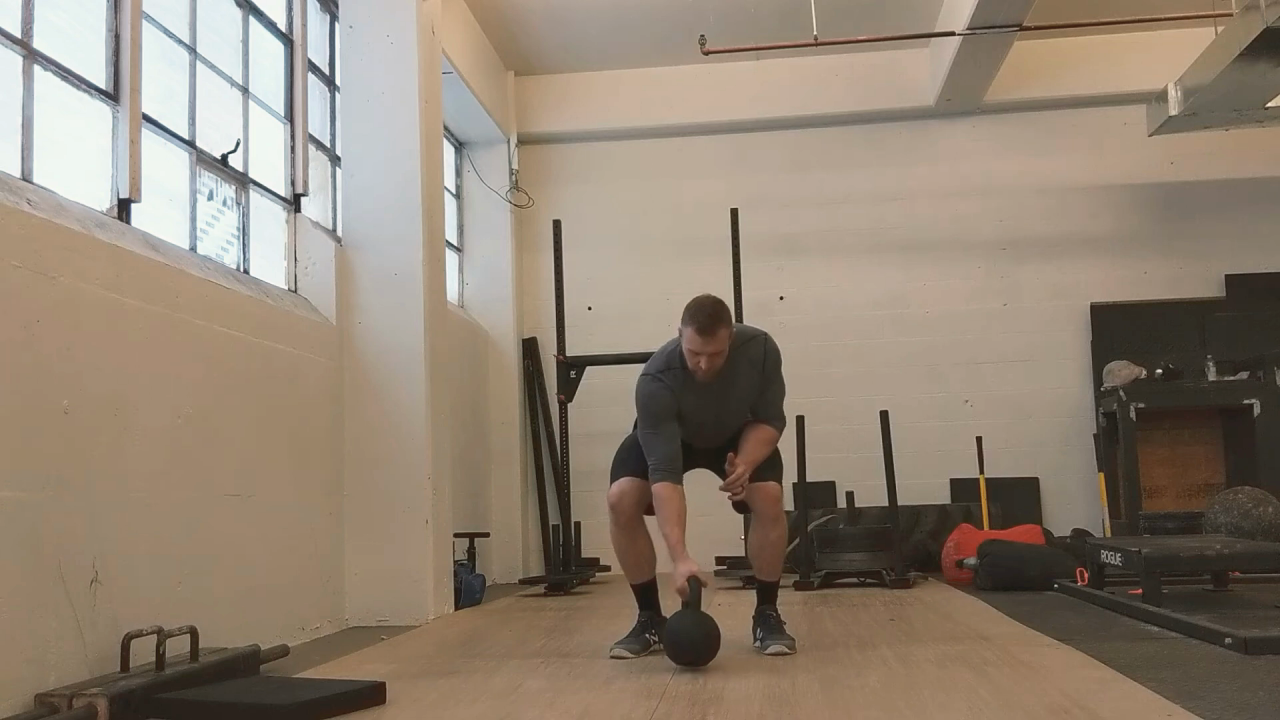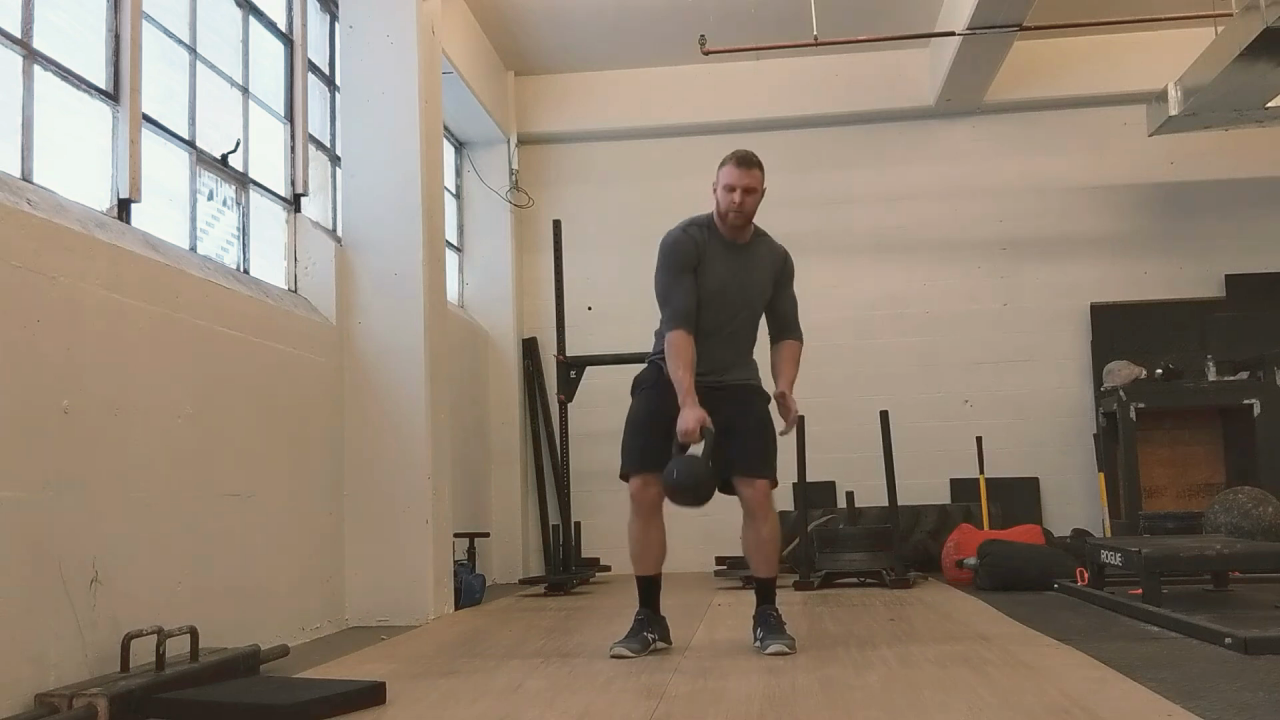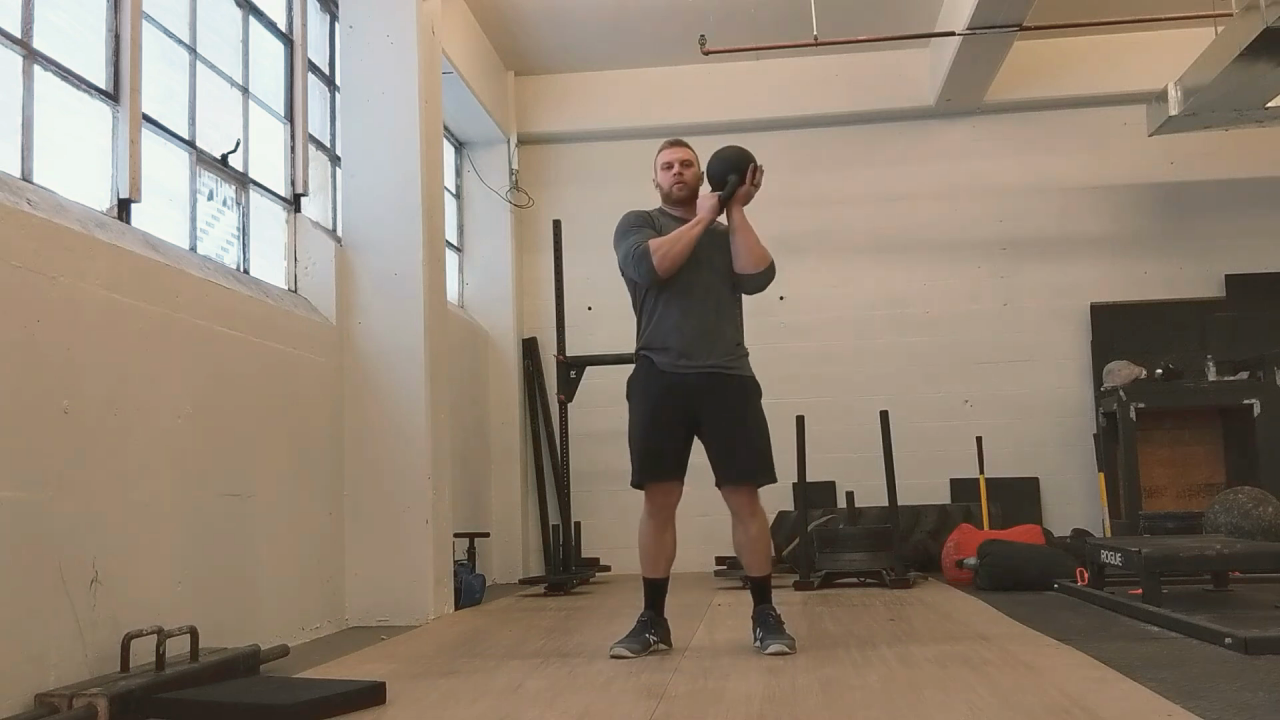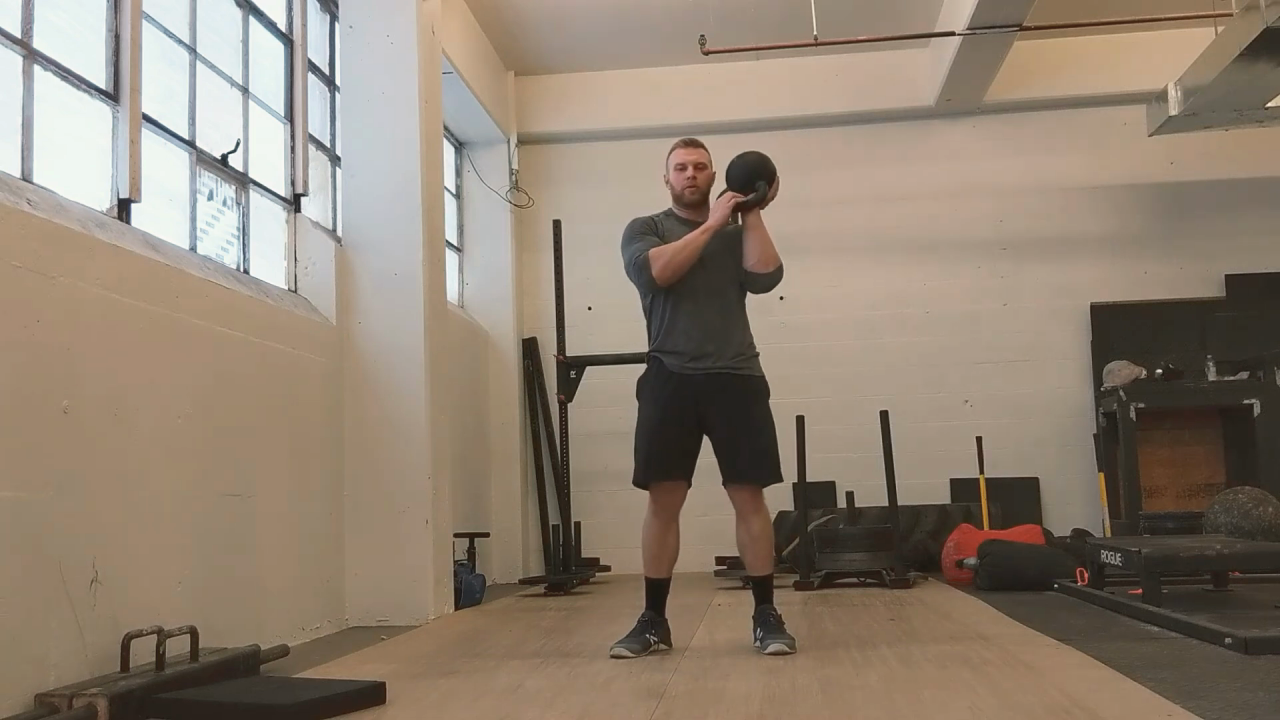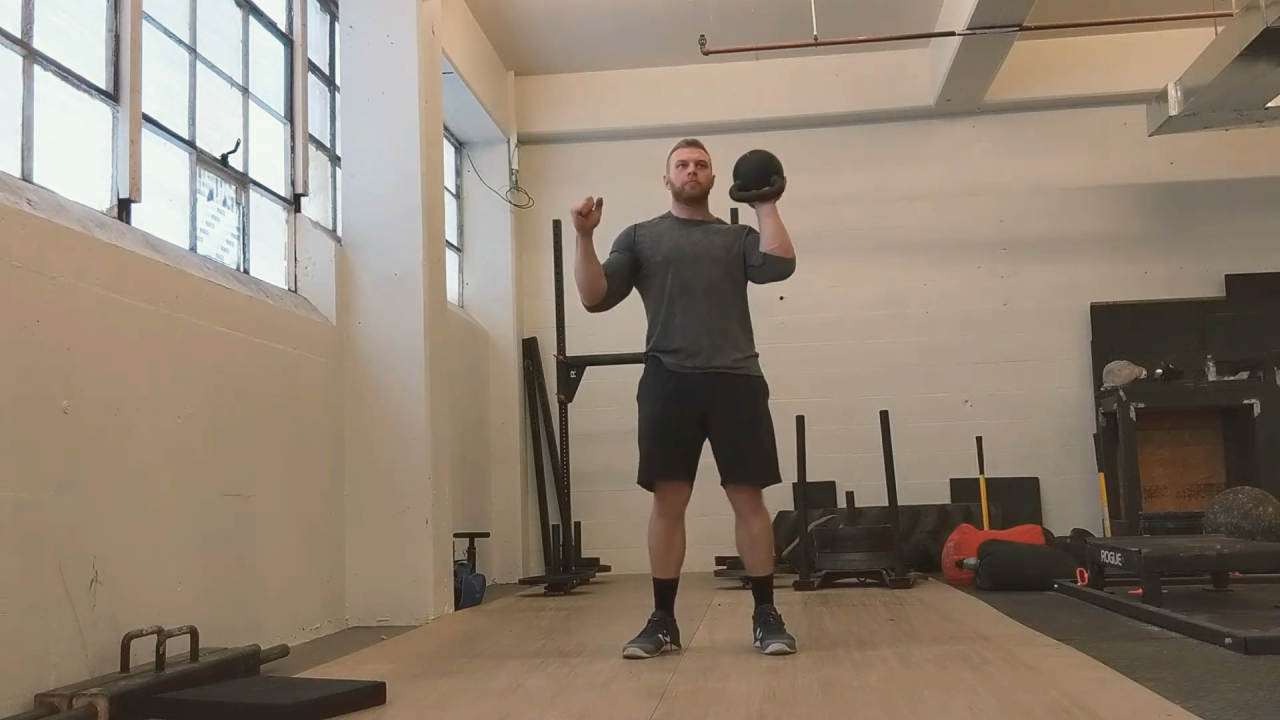
dt=1s
person 1, frame 1
left shoulder: (760, 349)
right shoulder: (656, 380)
left elbow: (770, 419)
right elbow: (665, 474)
left wrist: (745, 463)
right wrist: (680, 558)
left hip: (738, 435)
right hip: (667, 436)
left knee: (769, 497)
right knee: (621, 499)
left ankle: (767, 616)
right ankle: (650, 619)
person 1, frame 2
left shoulder: (776, 258)
right shoulder: (682, 241)
left elbow: (786, 332)
right elbow: (677, 328)
left wrist: (785, 388)
right wrist: (687, 403)
left hip: (737, 386)
right hip: (667, 380)
left knee: (758, 493)
right knee: (644, 492)
left ankle: (767, 615)
right ankle: (649, 619)
person 1, frame 3
left shoulder: (728, 233)
right shoulder: (637, 223)
left elbow: (757, 278)
right elbow: (649, 265)
left wrist: (735, 211)
right wrist: (702, 218)
left hip: (727, 378)
right hip: (660, 379)
left knee: (744, 498)
right knee: (658, 500)
left ankle: (764, 614)
right ankle: (653, 620)
person 1, frame 4
left shoulder: (738, 234)
right shoulder: (644, 228)
left elbow: (765, 277)
right elbow: (654, 272)
left wrist: (752, 214)
right wrist: (710, 225)
left hip: (736, 379)
right hip: (670, 380)
left knee: (749, 496)
right knee: (662, 499)
left ankle: (765, 614)
right ankle: (654, 619)
person 1, frame 5
left shoulder: (737, 237)
right shoulder: (641, 236)
left elbow: (779, 265)
right elbow: (595, 297)
left wrist: (766, 205)
right wrist: (584, 237)
left hip: (736, 379)
right hip: (669, 380)
left knee: (749, 496)
right knee: (668, 499)
left ankle: (765, 614)
right ankle: (663, 619)
